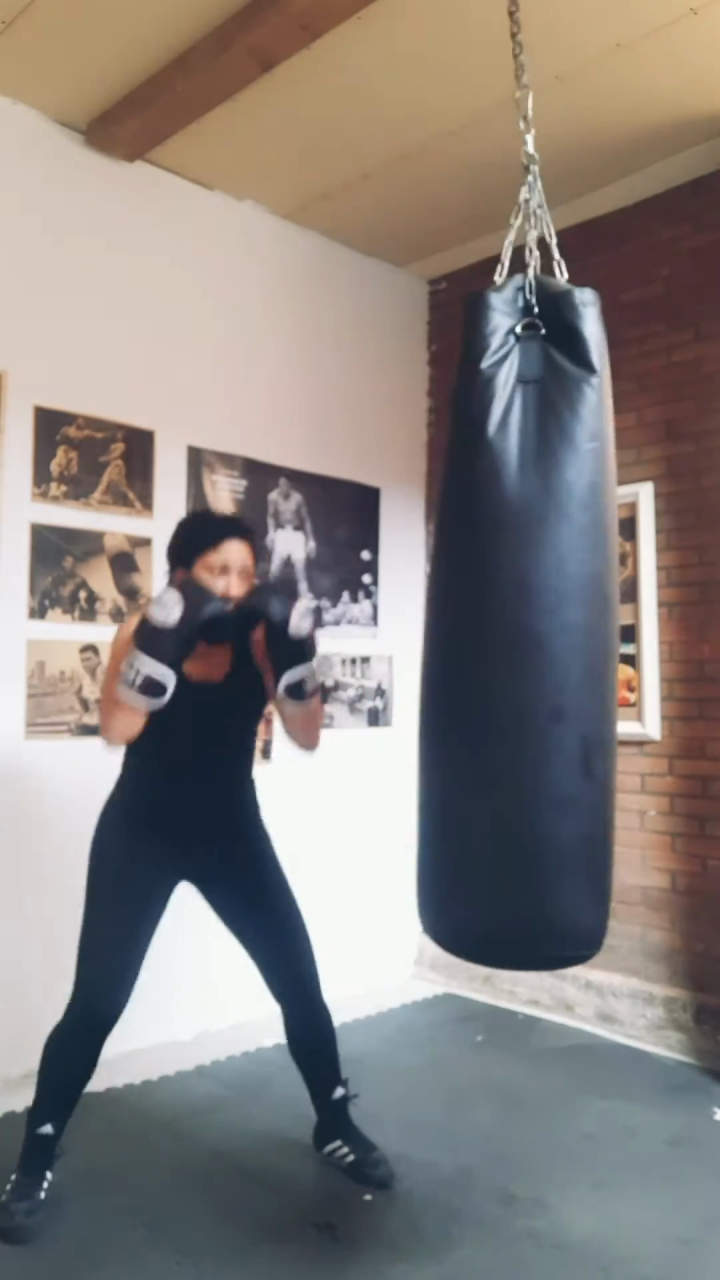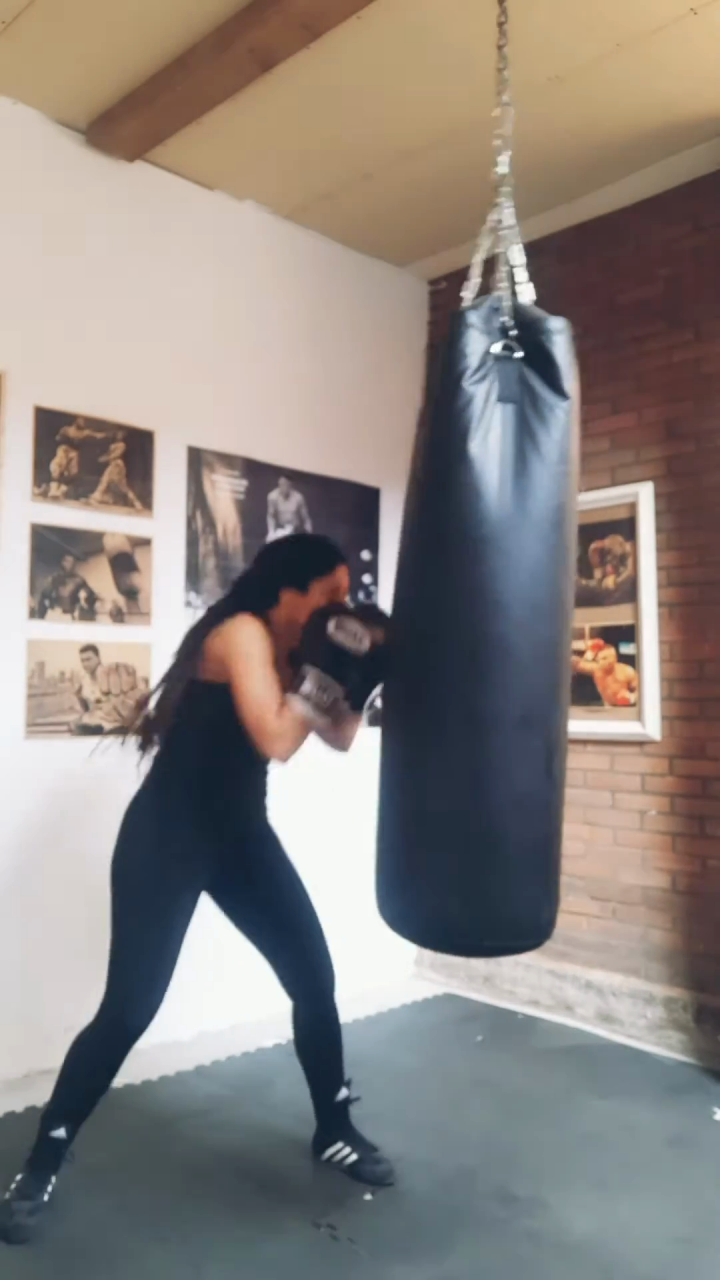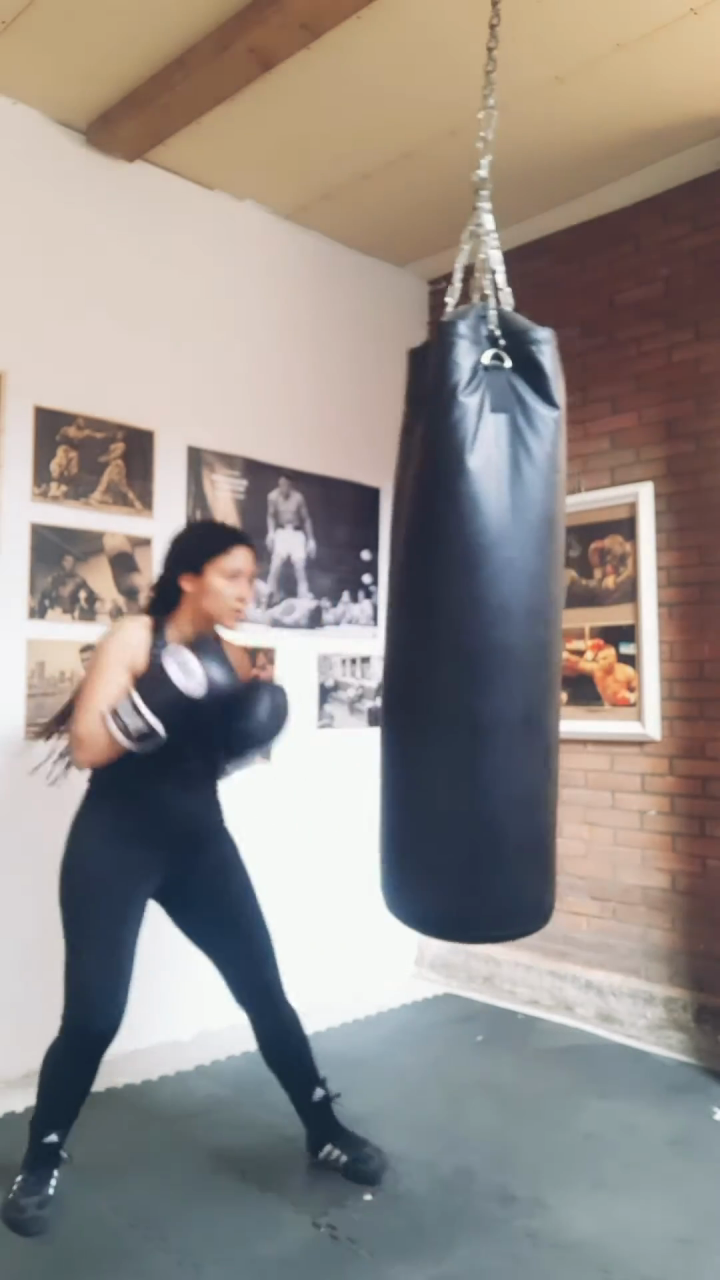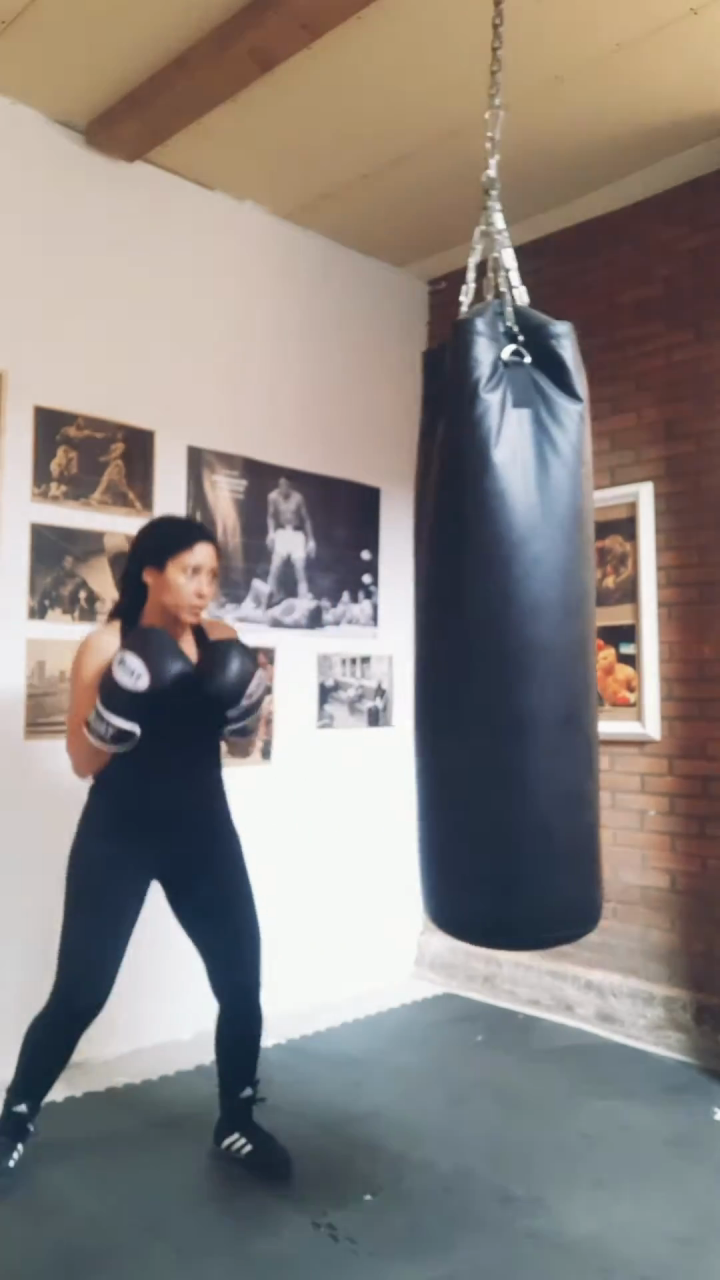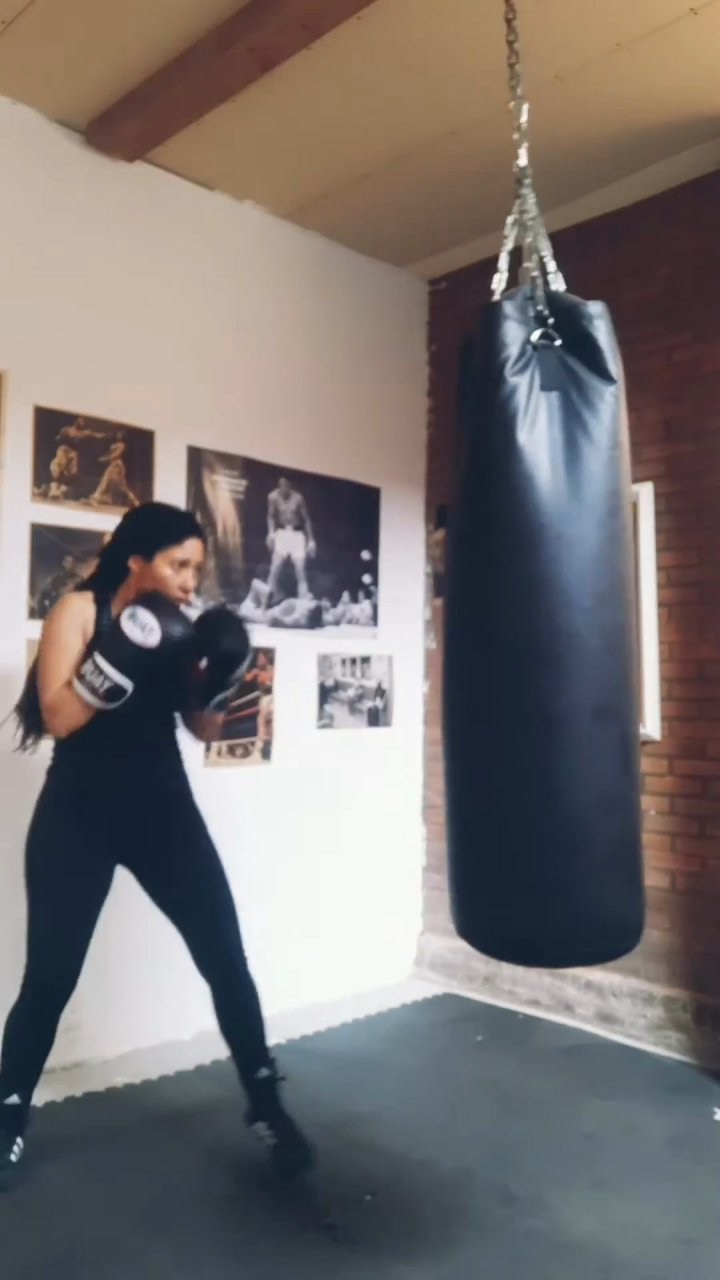
dt=0.5s
person 1, frame 1
left shoulder: (262, 635)
right shoulder: (147, 630)
left elbow: (308, 736)
right elbow: (119, 728)
left wrist: (295, 655)
right wrist: (157, 639)
left hip: (232, 834)
right hip: (140, 834)
left knee: (299, 984)
right knee: (96, 1003)
left ankle: (336, 1127)
person 1, frame 2
left shoulder: (291, 649)
right shoulder: (242, 635)
left elbow: (342, 738)
right elbow: (276, 742)
left hip: (241, 834)
right hip: (166, 838)
left knee: (314, 978)
right knee: (128, 1011)
left ankle: (334, 1131)
person 1, frame 3
left shoulder: (224, 655)
right shoulder: (134, 639)
right elbow: (85, 746)
left wrist: (250, 730)
right wrist: (162, 692)
left hip: (197, 840)
right hip: (114, 842)
left knee: (264, 990)
right knee: (93, 1015)
left ankle: (324, 1130)
person 1, frame 4
left shoulder: (222, 642)
right shoulder: (107, 645)
left elbow: (243, 745)
right elbow: (84, 762)
left wrist: (246, 695)
right wrist: (127, 696)
left hip: (203, 830)
right hip: (119, 834)
left knee: (241, 985)
right knee: (78, 996)
left ankle: (237, 1122)
person 1, frame 5
left shoulder: (181, 629)
right shoulder: (78, 612)
left elbow: (202, 724)
right elbow: (56, 717)
left wrist: (221, 667)
right wrist: (124, 648)
left hip: (163, 809)
right hip: (78, 813)
left knee: (227, 959)
left ankle: (266, 1105)
